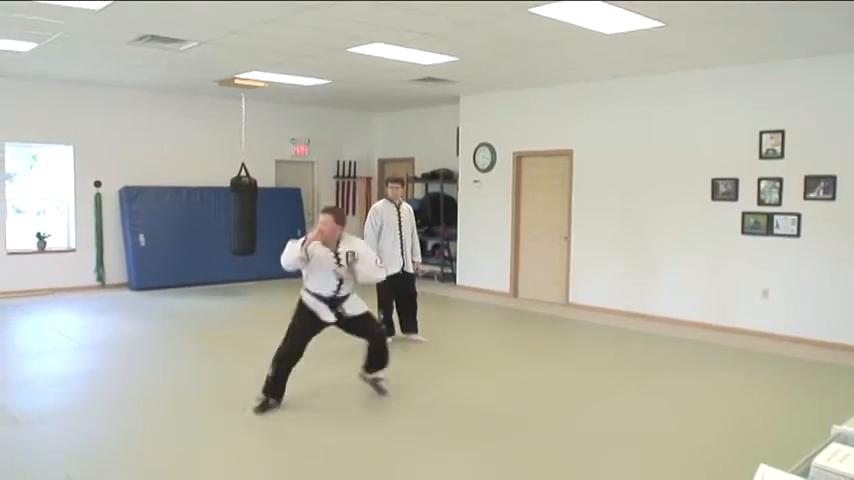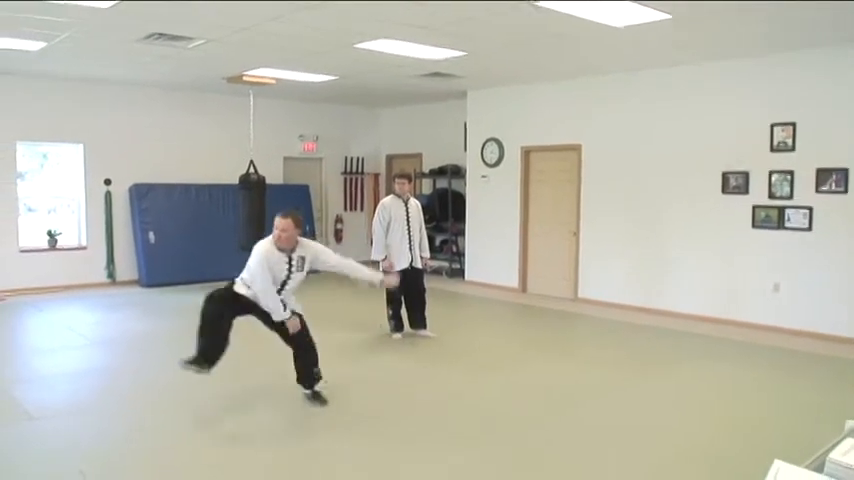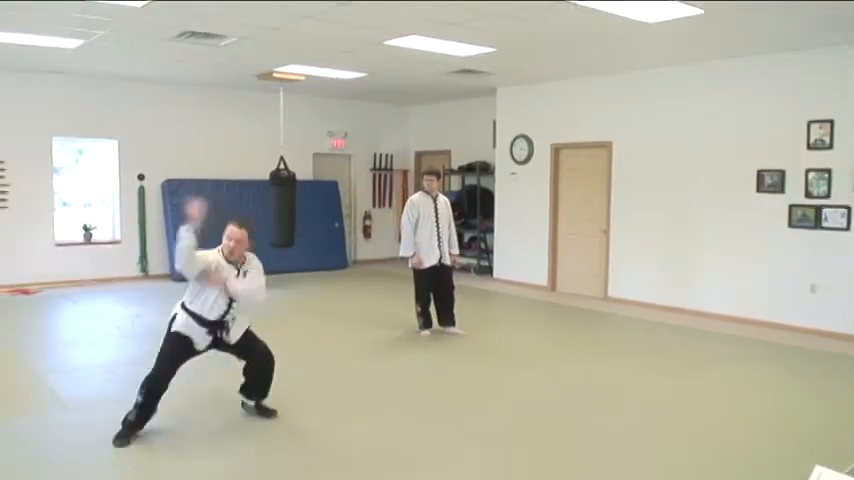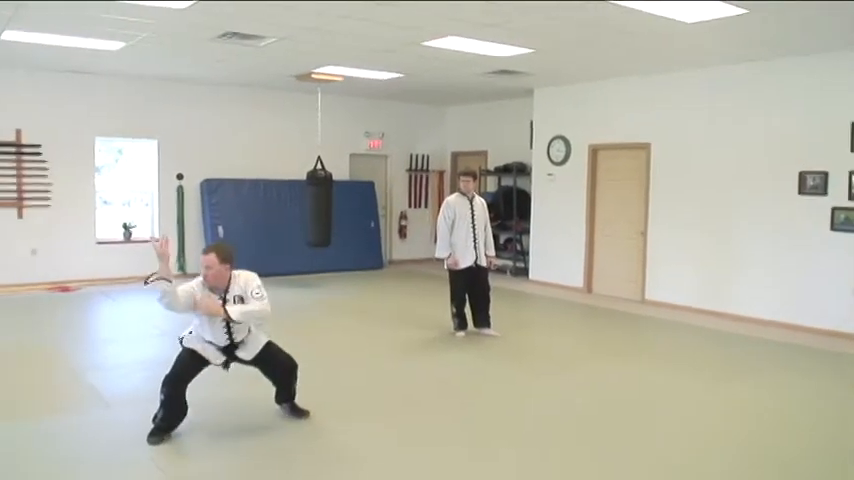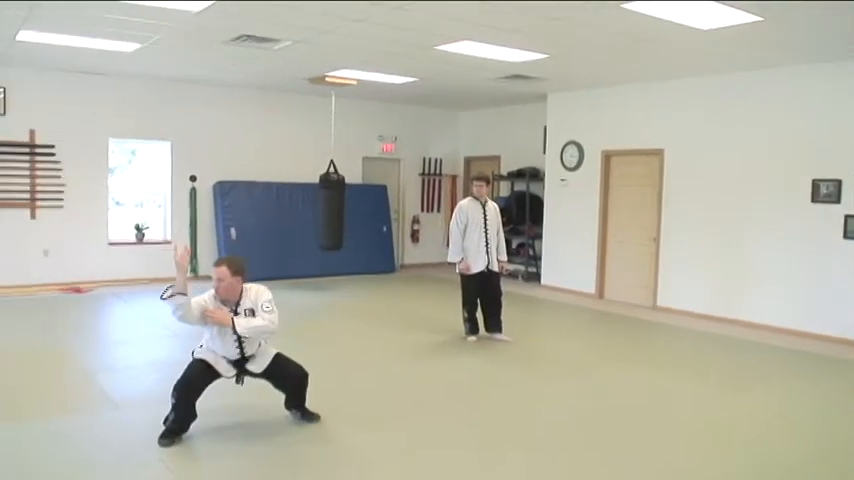
dt=0.3s
person 1, frame 1
left shoulder: (356, 245)
right shoulder: (310, 245)
left elbow: (378, 273)
right elbow: (287, 262)
left wrist: (353, 273)
right wrist: (306, 242)
left hip: (346, 304)
right hip: (315, 305)
left knee: (378, 336)
right knee: (290, 347)
left ankle: (372, 373)
right ankle: (272, 396)
person 1, frame 2
left shoulder: (310, 249)
right shoulder: (262, 252)
left elbow: (341, 263)
right elbow: (266, 291)
left wrist: (380, 278)
right wrist: (285, 317)
left hip: (283, 301)
right hip: (247, 293)
left knee: (304, 345)
right knee: (215, 304)
left ankle: (311, 388)
right ankle: (204, 358)
person 1, frame 3
left shoulder: (252, 263)
right shoulder: (206, 259)
left elbow: (257, 295)
right elbow: (185, 265)
left wrist: (228, 283)
right wrist: (192, 225)
left hip: (228, 328)
right hip: (191, 325)
left knee: (263, 360)
right knee: (162, 373)
left ankle: (251, 401)
right ankle: (132, 424)
person 1, frame 4
left shoulder: (248, 280)
right shoulder: (196, 288)
left elbow: (263, 309)
right elbow: (171, 300)
left wrist: (224, 310)
right wrist: (164, 264)
left hip: (245, 342)
right hip: (207, 344)
left knee: (287, 367)
right knee: (175, 379)
left ankle: (286, 402)
right ankle: (164, 425)
person 1, frame 5
left shoulder: (258, 293)
right shoulder: (208, 301)
left elbow: (270, 324)
right elbow: (182, 313)
left wrist: (230, 321)
right wrist: (181, 275)
left hip: (255, 356)
right hip: (217, 357)
left knee: (298, 376)
right knee: (186, 386)
left ankle: (297, 408)
right ankle: (175, 428)
person 2, frame 1
left shoulder: (408, 209)
right shoulder: (378, 208)
left elbow: (413, 234)
right elbow: (370, 236)
left wrist: (416, 258)
left hip: (406, 263)
right hip: (386, 264)
left knee: (409, 298)
right knee: (386, 301)
left ankle: (410, 330)
right ankle: (387, 332)
person 2, frame 2
left shoulder: (416, 204)
right shoulder: (385, 204)
left elbow: (421, 230)
right elbow: (378, 231)
left wrist: (424, 254)
right wrist: (382, 257)
left hip: (414, 259)
right hip: (394, 259)
left knee: (417, 293)
right knee: (394, 297)
left ankle: (419, 325)
right ankle: (396, 328)
person 2, frame 3
left shoulder: (445, 201)
right shoulder: (414, 201)
left elbow: (450, 227)
right elbow: (407, 228)
left wrist: (454, 251)
right wrist: (411, 254)
left hip: (443, 256)
right hip: (423, 256)
left knee: (446, 291)
right knee: (423, 293)
left ankle: (448, 323)
right ankle: (425, 325)
person 2, frame 4
left shoulder: (481, 202)
right shoulder: (450, 202)
left elbow: (486, 229)
right elbow: (443, 229)
left wrist: (490, 253)
right wrist: (447, 255)
left hip: (479, 257)
right hip: (458, 257)
left knee: (482, 292)
right knee: (458, 295)
left ankle: (482, 324)
right ankle: (460, 326)
person 2, frame 5
left shoulder: (494, 207)
right shoulder: (463, 206)
left elbow: (499, 233)
right elbow: (455, 234)
left wrist: (502, 258)
right wrist: (459, 259)
left hip: (491, 262)
right hip: (470, 262)
left knee: (494, 297)
right knee: (470, 299)
left ankle: (494, 329)
right ankle: (471, 330)
